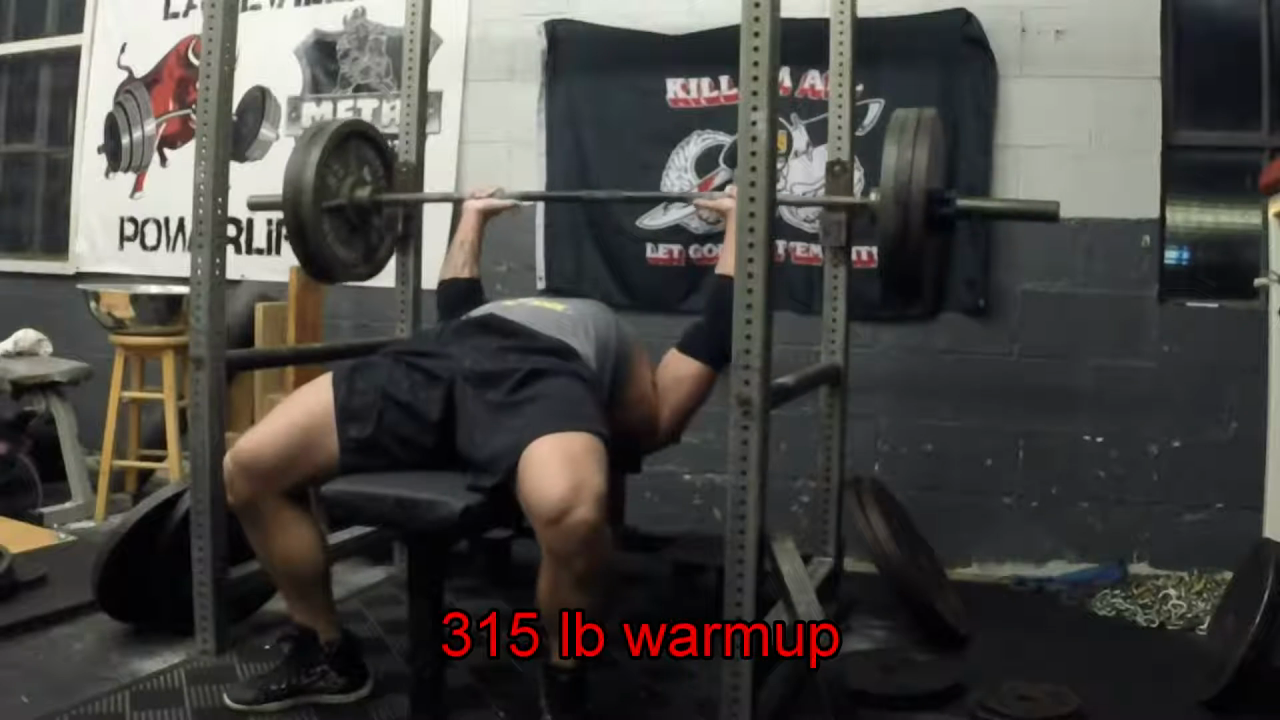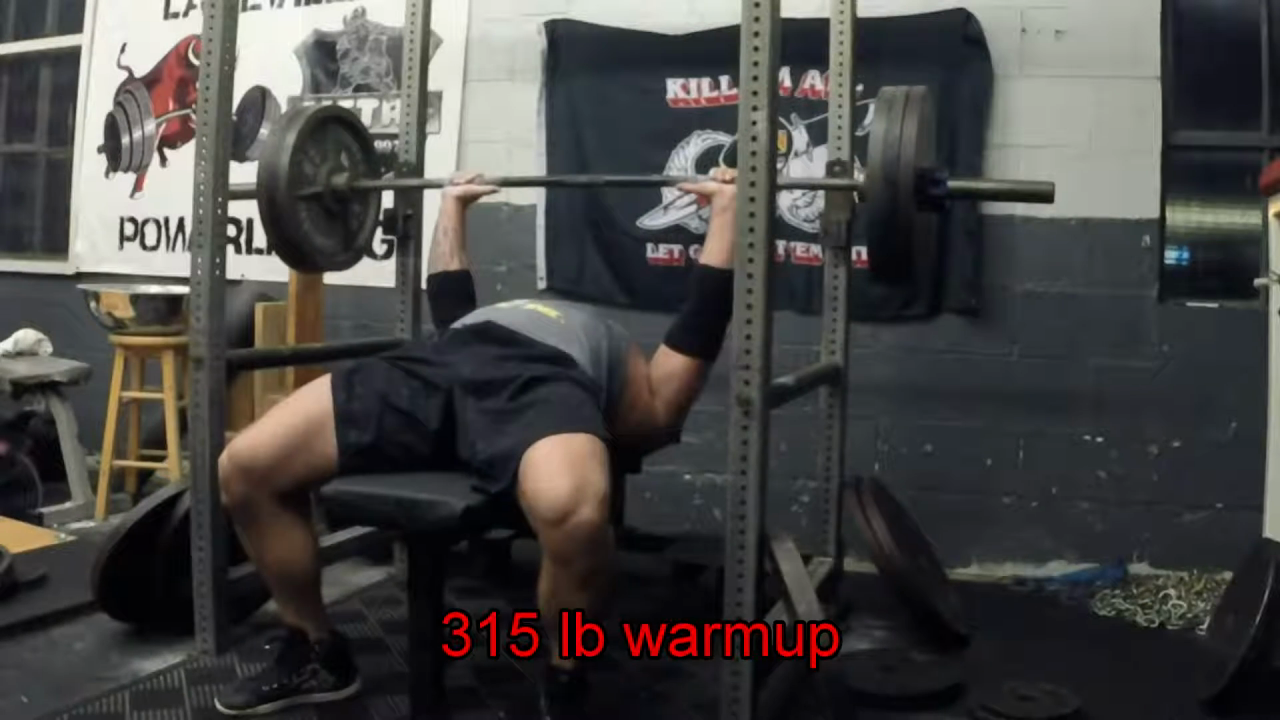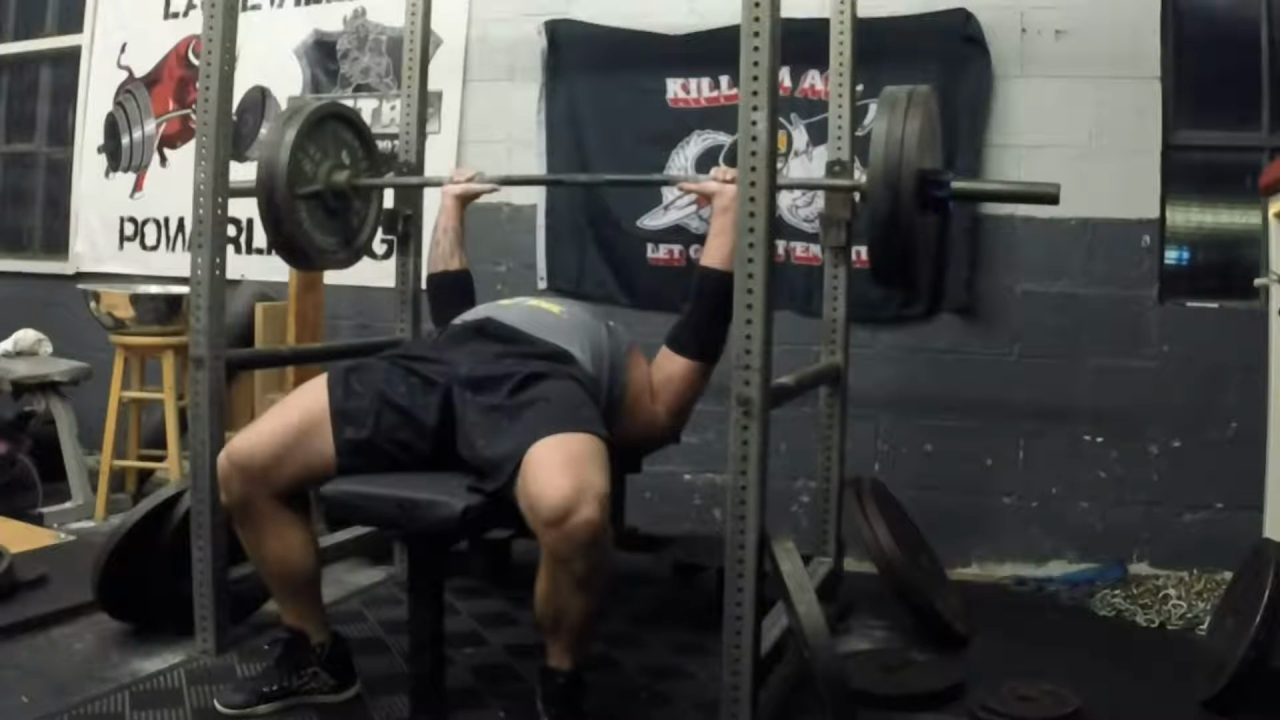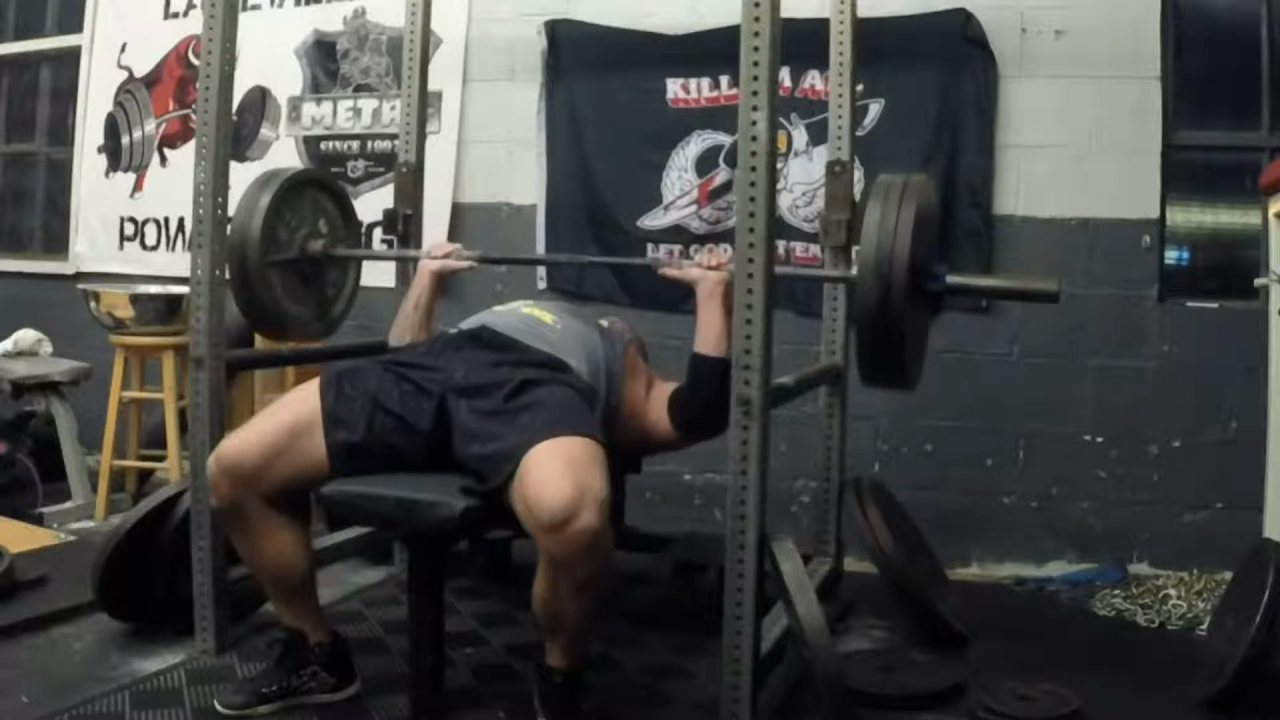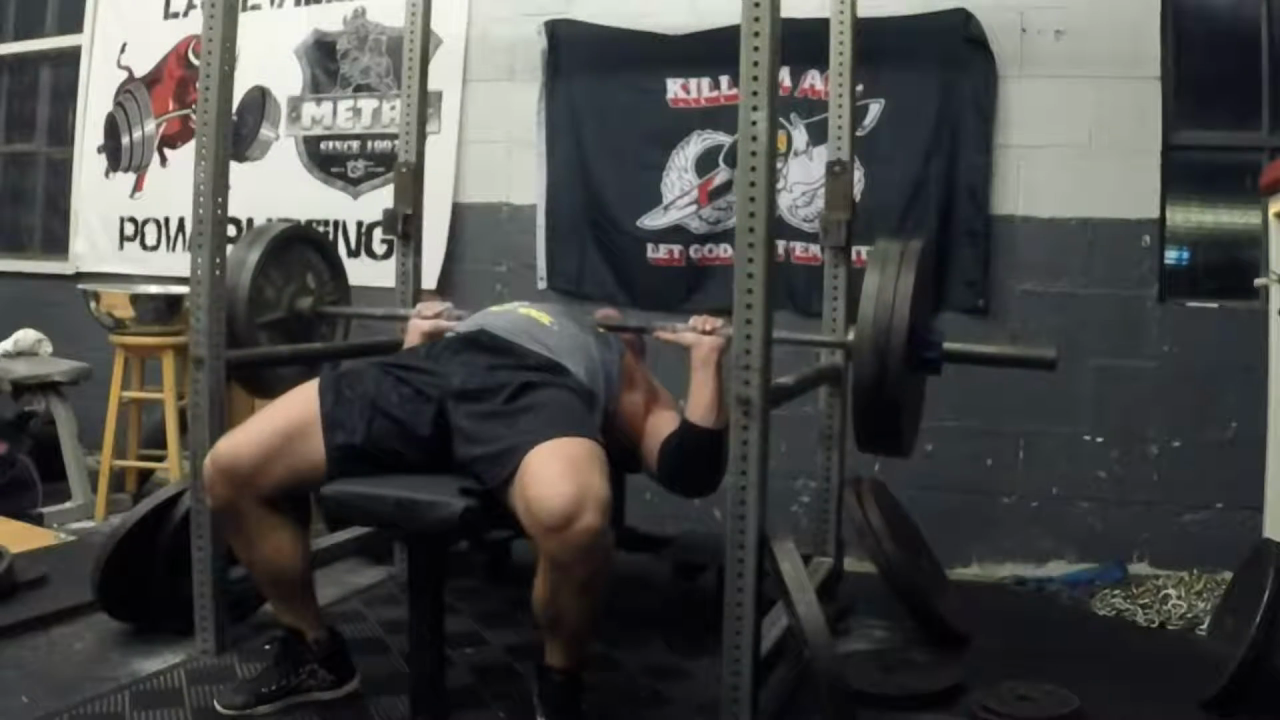
dt=1s
person 1, frame 1
left shoulder: (647, 406)
left elbow: (716, 335)
right elbow: (455, 308)
left wrist: (738, 224)
right wrist: (472, 217)
left knee: (571, 509)
right knee: (249, 467)
right ankle: (326, 654)
person 1, frame 2
left shoulder: (644, 401)
left elbow: (703, 320)
right elbow: (449, 301)
left wrist: (724, 206)
right wrist: (452, 205)
left knee: (574, 510)
right knee: (245, 468)
right ankle: (314, 653)
person 1, frame 3
left shoulder: (645, 400)
left elbow: (704, 324)
right elbow: (449, 301)
left wrist: (725, 208)
right wrist: (451, 204)
left knee: (574, 513)
right knee: (242, 467)
right ankle: (314, 654)
person 1, frame 4
left shoulder: (638, 392)
left elbow: (702, 412)
right elbow: (405, 359)
left wrist: (711, 292)
right wrist: (426, 276)
left knee: (573, 517)
right knee: (233, 468)
right ankle: (314, 654)
person 1, frame 5
left shoulder: (637, 391)
left elbow: (692, 469)
left wrist: (705, 355)
right wrist: (417, 332)
left knee: (575, 518)
right knee: (230, 471)
right ankle: (312, 653)
